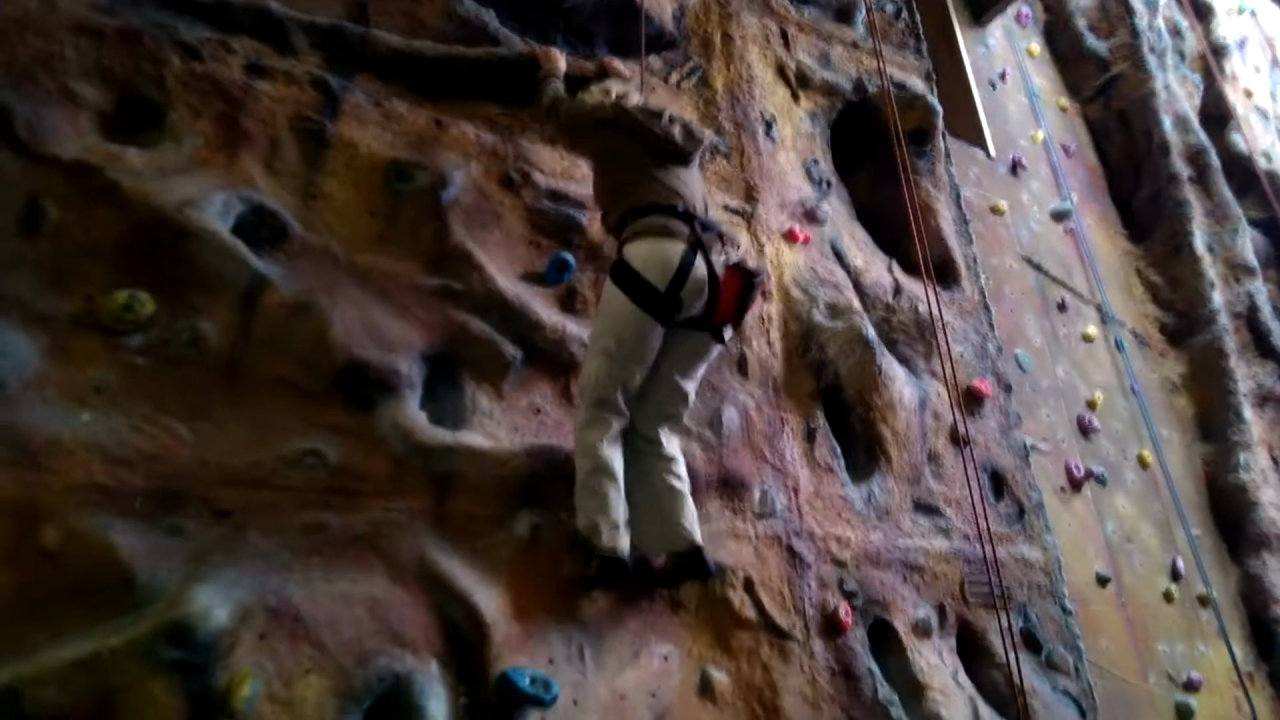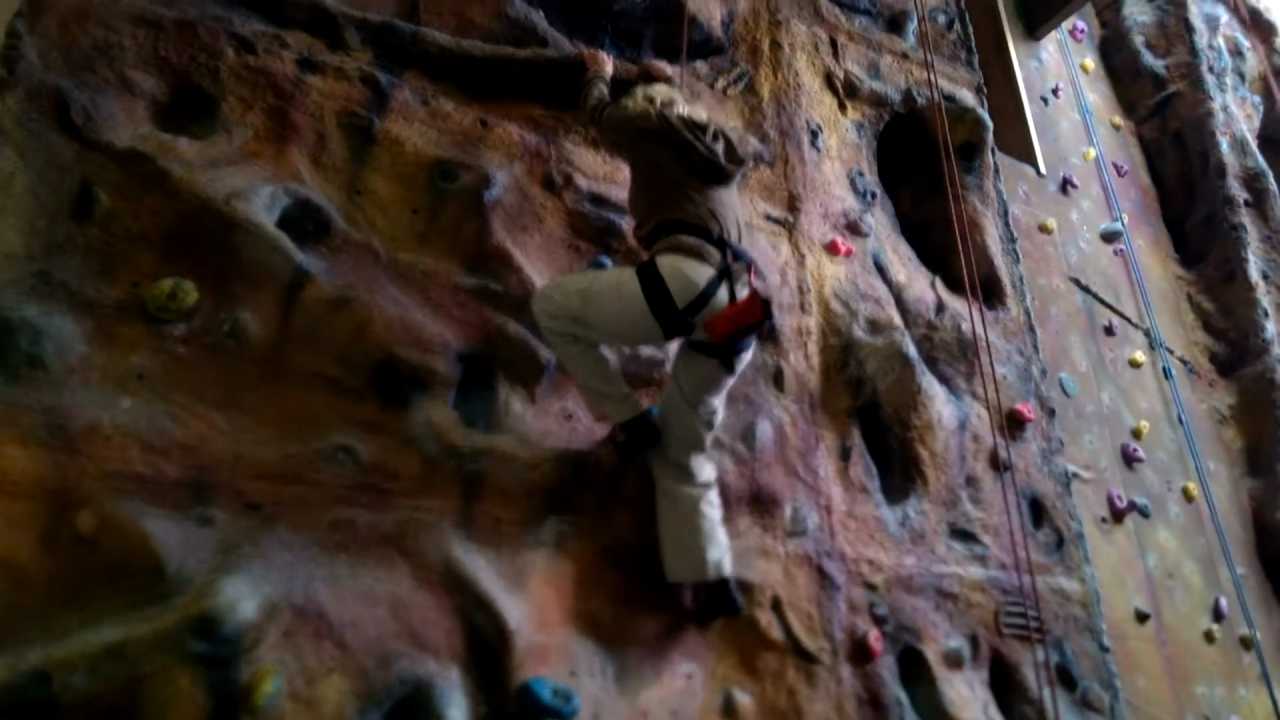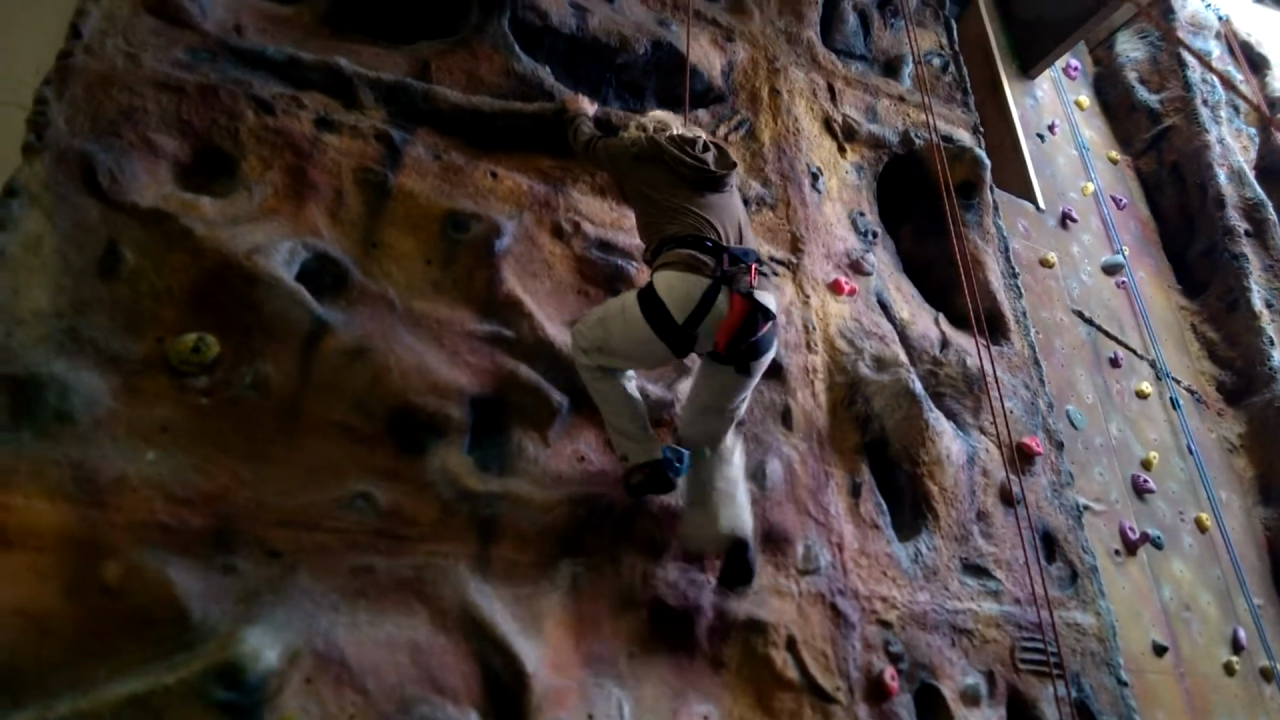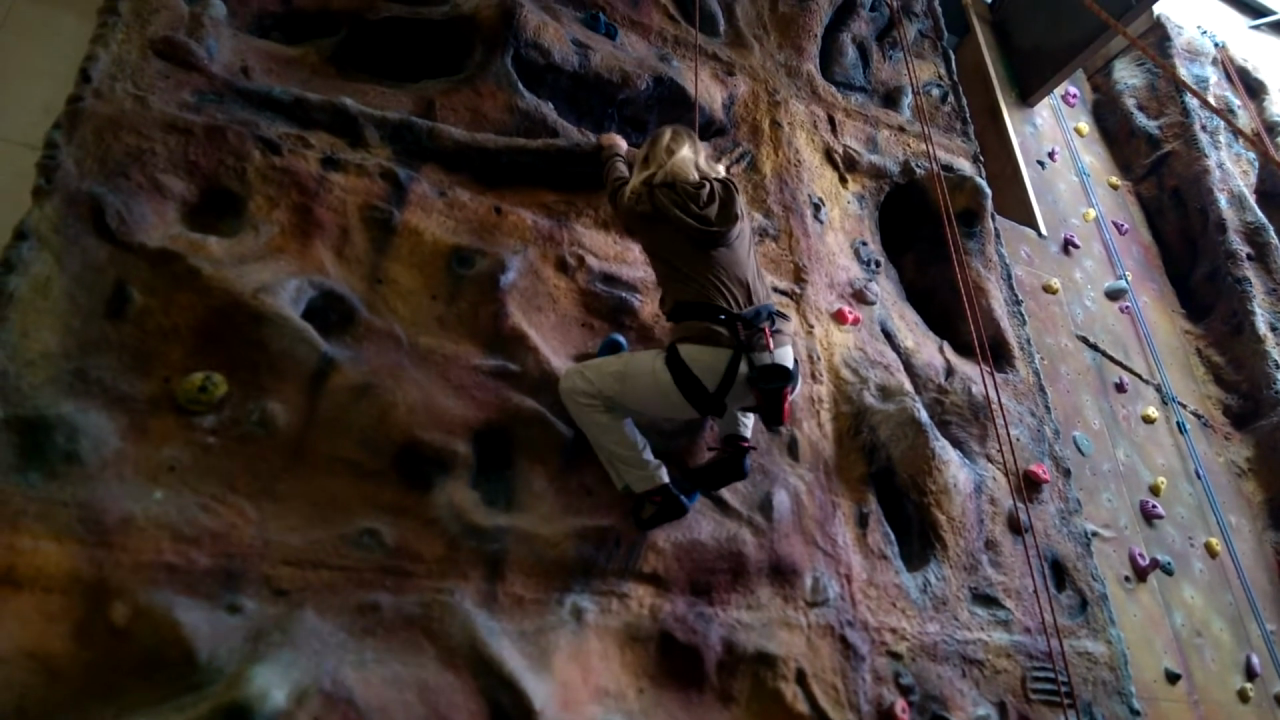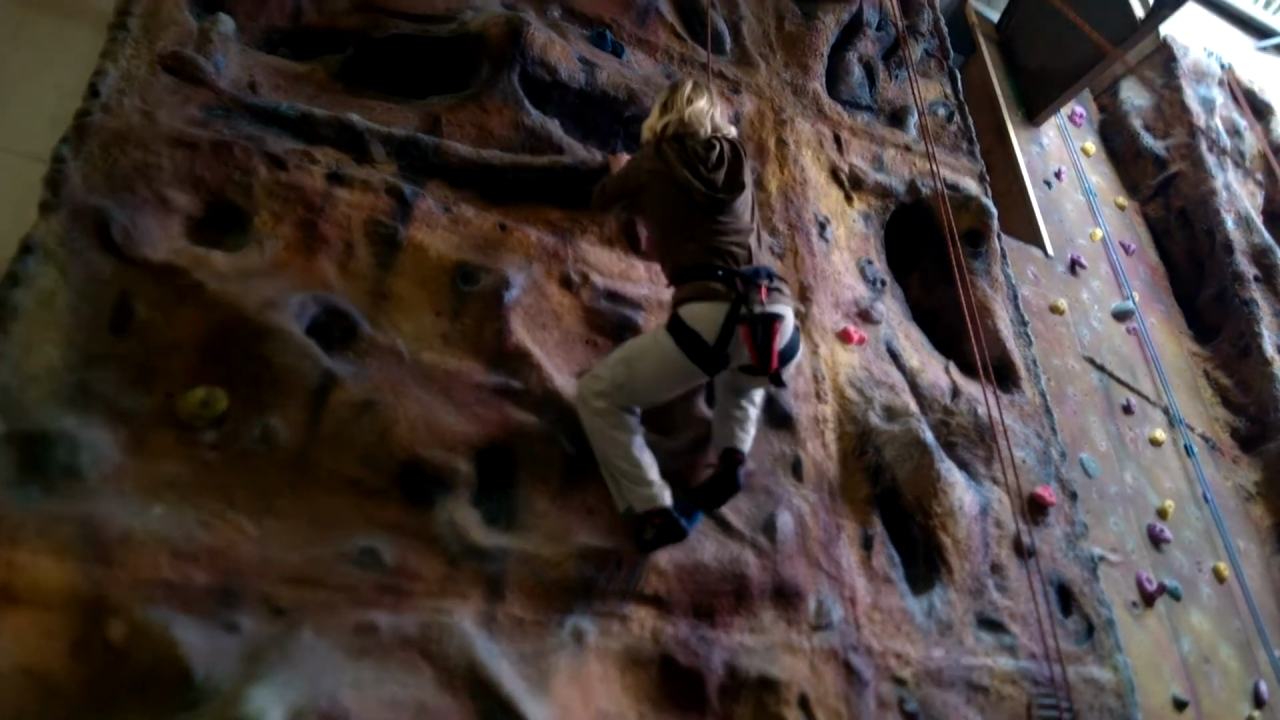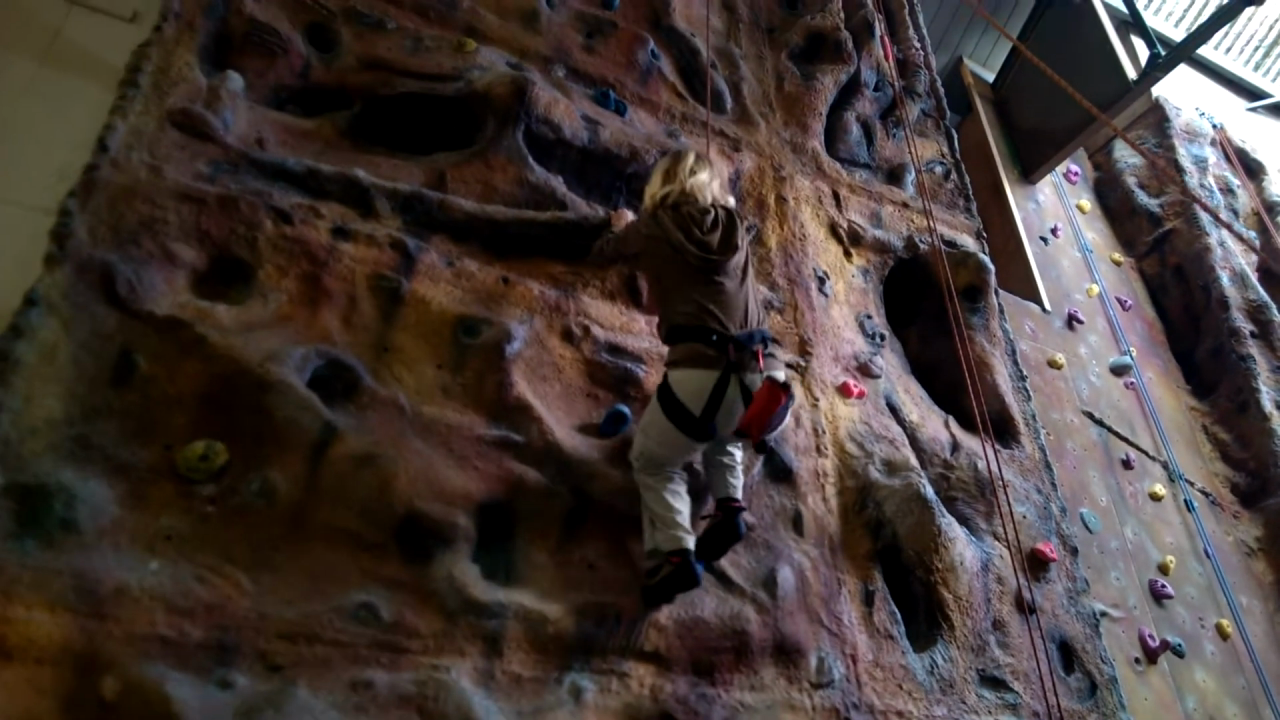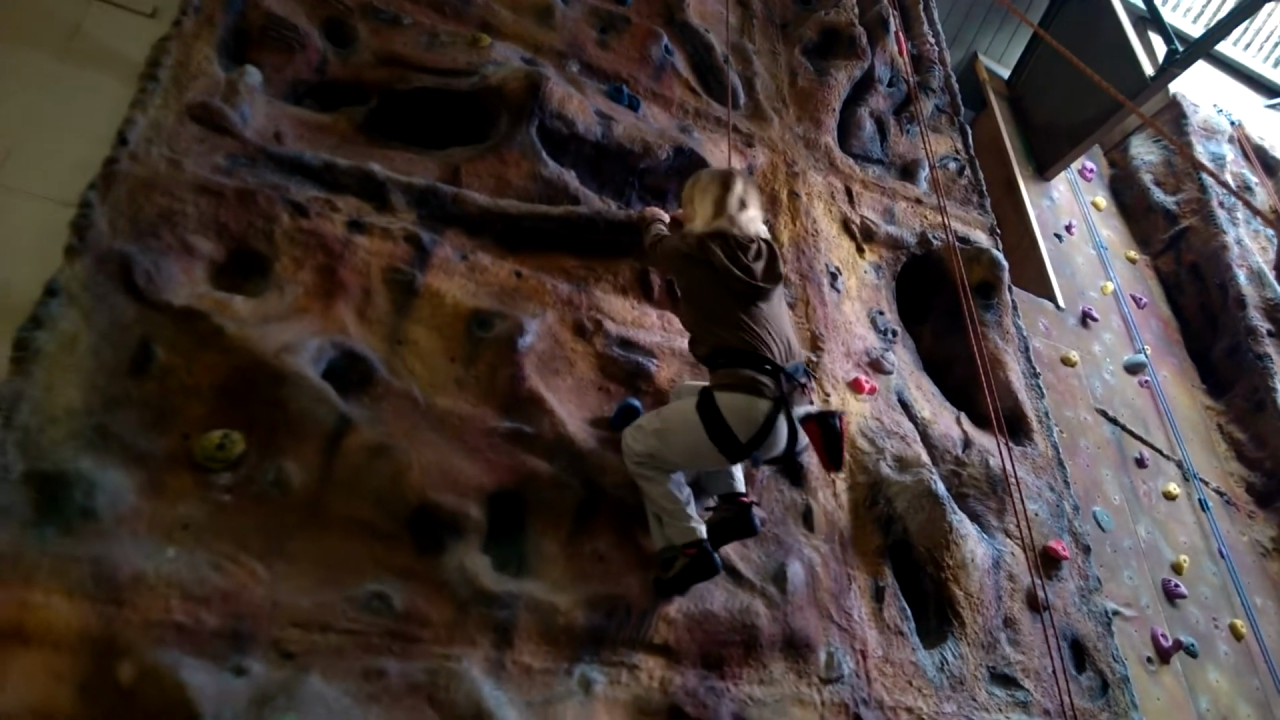
dt=0.7s
person 1, frame 1
left shoulder: (607, 119)
right shoulder: (679, 138)
left elbow: (556, 107)
left wrist: (553, 70)
right wrist: (625, 79)
left hip: (657, 256)
right hip: (714, 272)
left knee: (602, 409)
right knee: (653, 421)
left ankle: (608, 548)
right ankle: (684, 545)
person 1, frame 2
left shoulder: (649, 126)
right shoulder: (721, 148)
left elbow: (598, 109)
left wrist: (599, 71)
right wrist: (673, 84)
left hip: (683, 278)
right hip: (735, 306)
left knee: (552, 304)
right knee: (684, 450)
left ankle: (628, 418)
right ankle: (713, 579)
person 1, frame 3
left shoulder: (641, 151)
right shoulder: (720, 165)
left elbow: (588, 143)
left wrist: (580, 115)
left hip: (690, 291)
right hip: (758, 308)
left knee: (588, 338)
right knee: (713, 433)
left ankle: (645, 461)
right ankle: (732, 539)
person 1, frame 4
left shoulder: (646, 207)
right shoulder: (729, 197)
left elbow: (619, 186)
left wrist: (614, 152)
left hip: (710, 366)
right hip: (773, 364)
left knee: (579, 386)
left ankle: (655, 490)
right ankle: (736, 444)
person 1, frame 5
left shoulder: (651, 162)
right shoulder: (737, 162)
left elbow: (603, 200)
left wrist: (622, 172)
left hip: (709, 317)
right hip: (776, 318)
left knee: (598, 394)
right knee: (743, 377)
left ankle: (655, 510)
right ankle: (732, 460)
person 1, frame 6
left shoulder: (650, 227)
right shoulder: (731, 225)
left elbow: (603, 254)
left wrist: (624, 228)
left hip: (700, 378)
right hip: (766, 383)
left knee: (651, 462)
right knee: (723, 427)
left ankle: (675, 555)
right ankle: (729, 509)
person 1, frame 7
left shoulder: (693, 251)
right shoulder: (763, 252)
left elbow: (656, 248)
left wrist: (656, 220)
right wrist: (685, 224)
left hip: (748, 409)
right hip: (795, 417)
left knee: (639, 446)
right knee: (688, 401)
left ankle: (690, 547)
right ankle: (735, 502)
